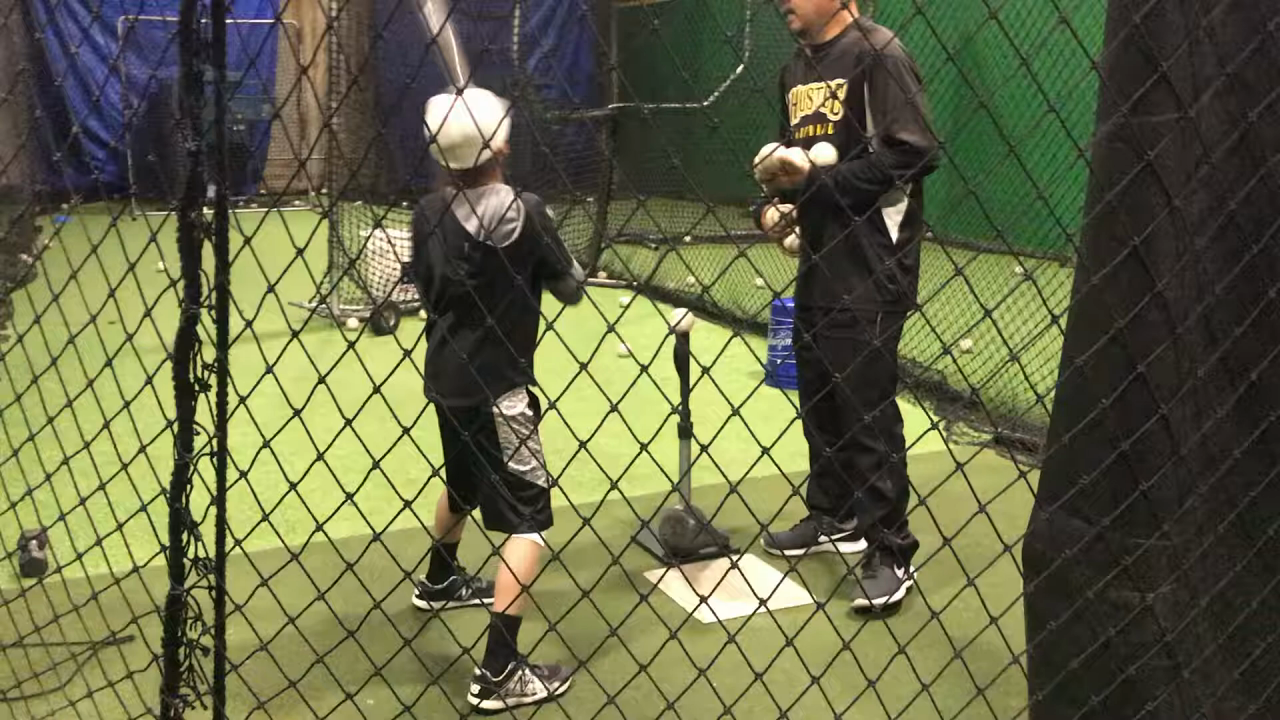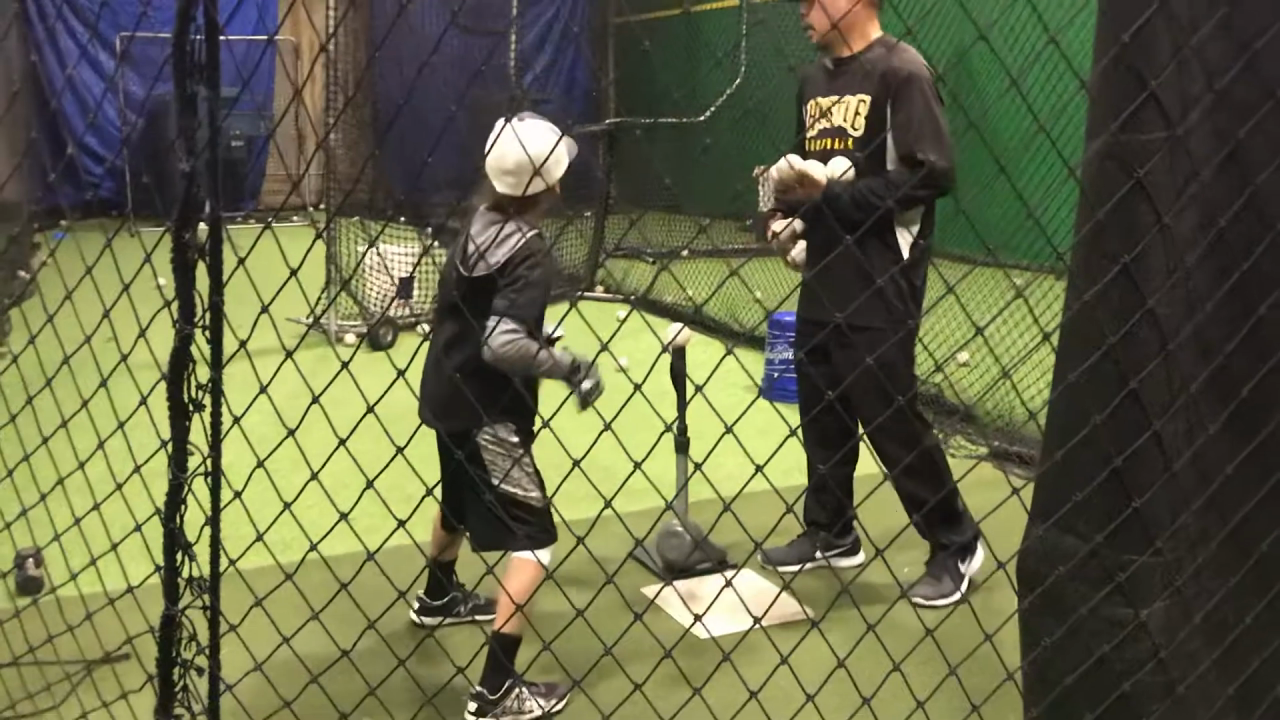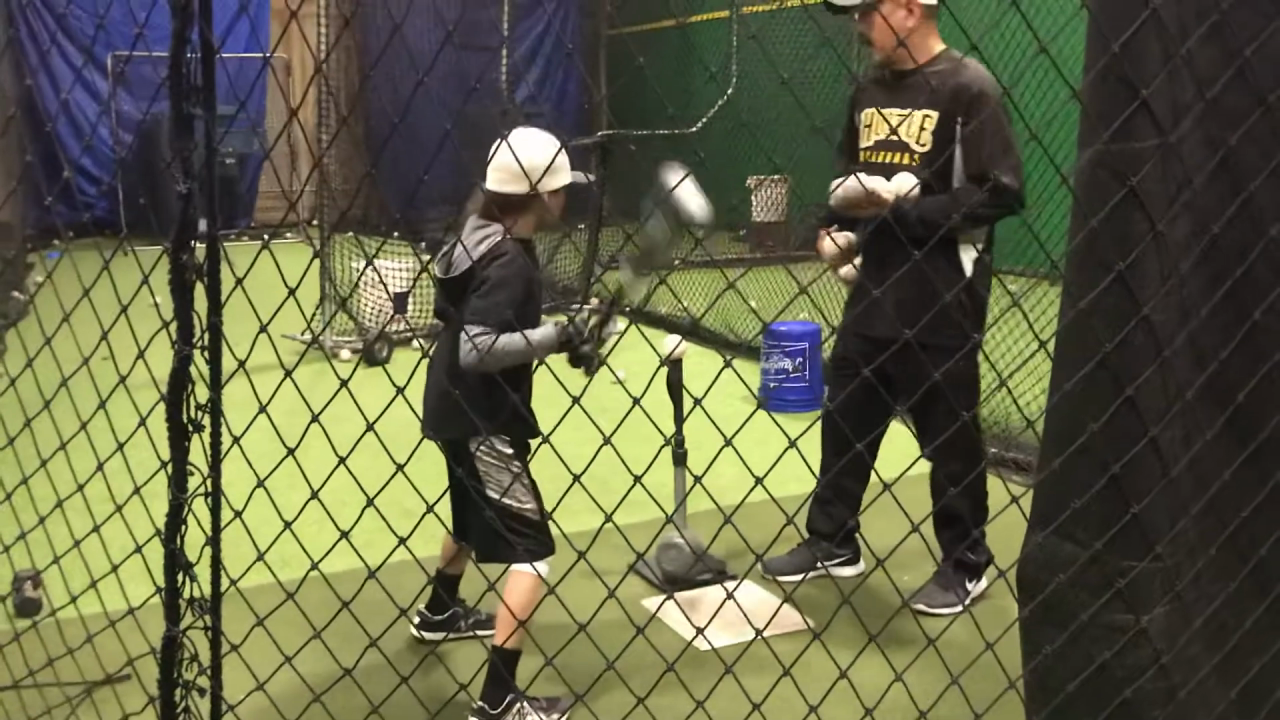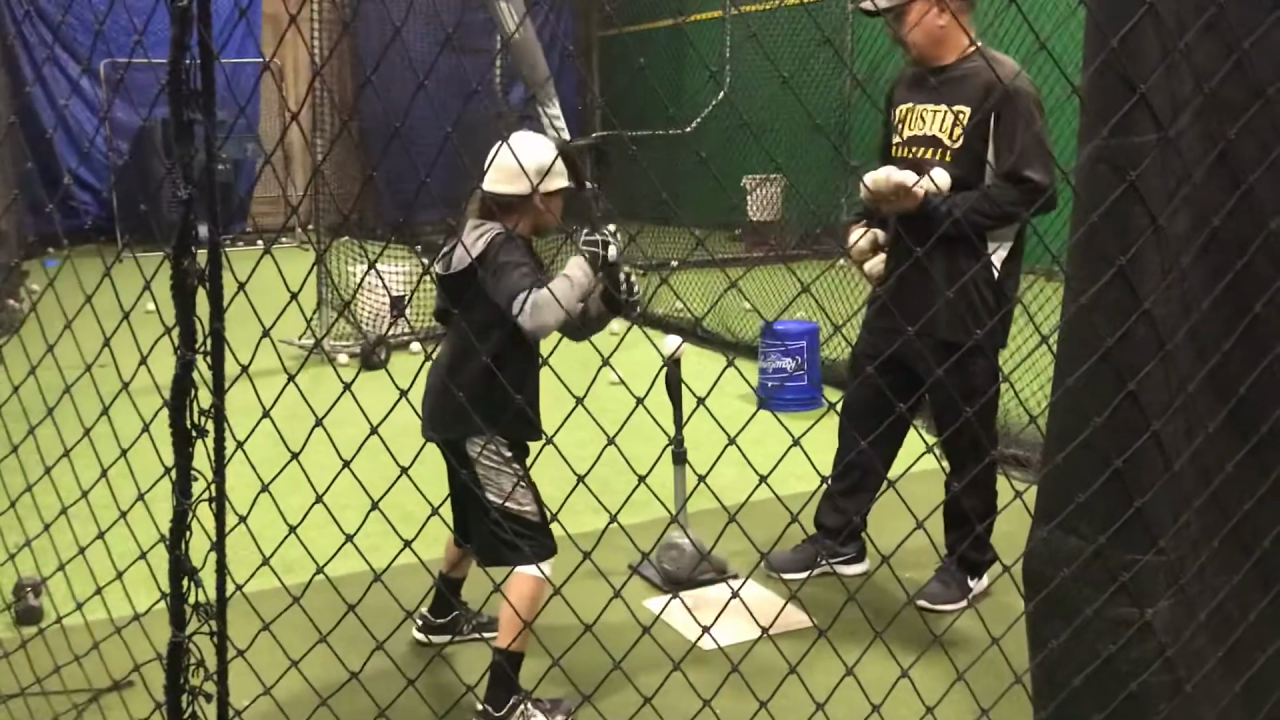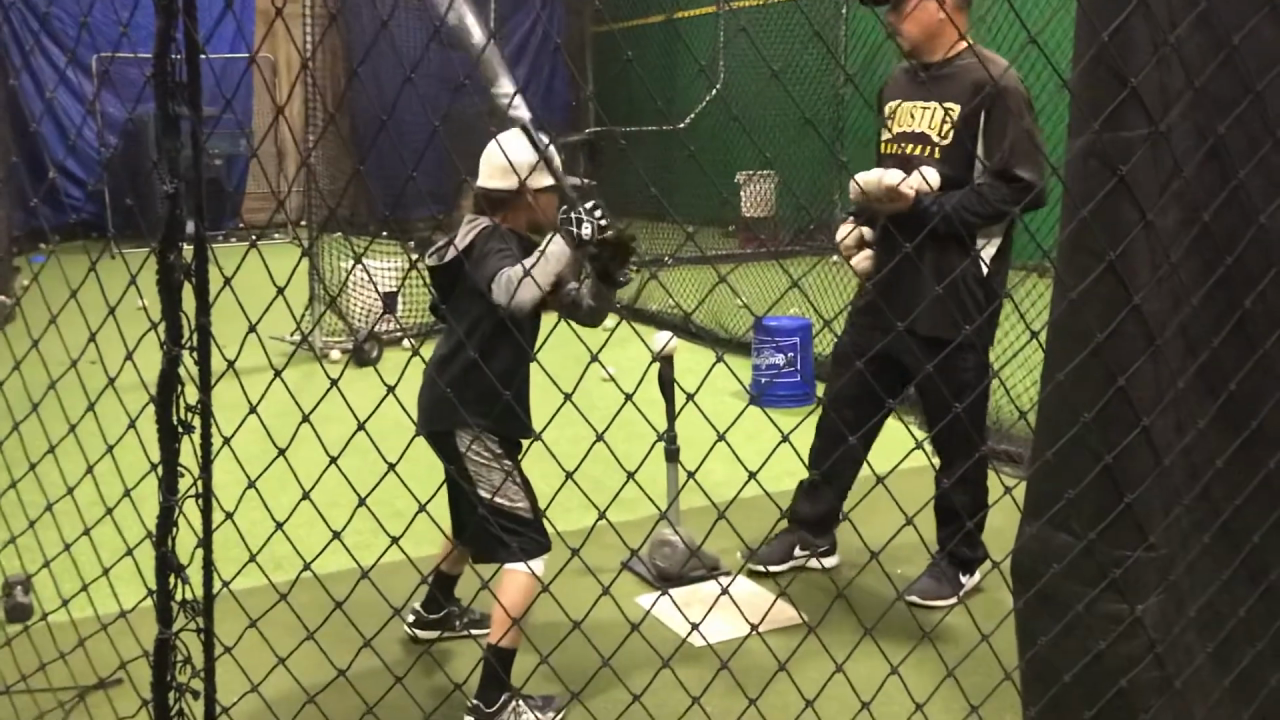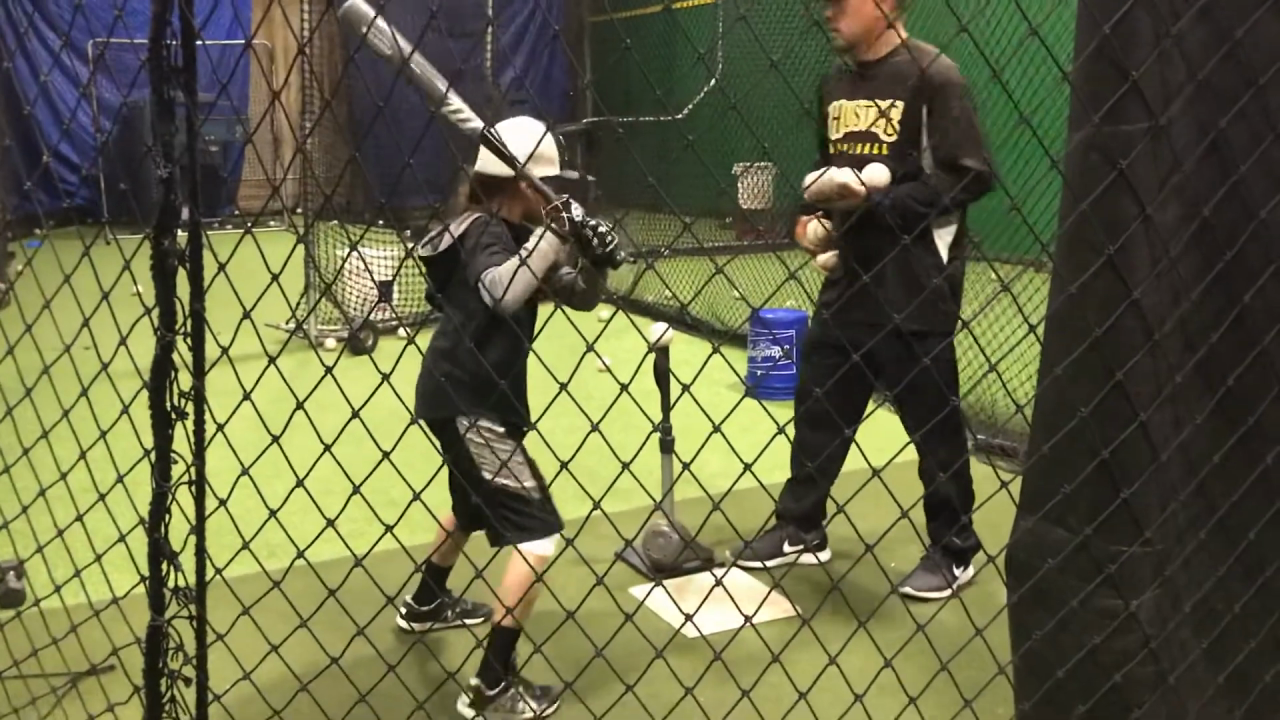
dt=0.4s
person 1, frame 1
left shoulder: (878, 53)
right shoulder: (796, 68)
left elbow: (915, 153)
left wrist: (816, 179)
right wrist: (775, 201)
left hip: (872, 266)
right hip: (819, 260)
left knee: (866, 404)
right knee: (819, 395)
left ankle: (891, 551)
right ankle: (832, 515)
person 1, frame 2
left shoulder: (900, 72)
right shoulder: (815, 78)
left elbow: (931, 175)
left wrist: (832, 196)
right wrist: (789, 211)
left hip: (882, 285)
right hip: (825, 277)
left knee: (893, 418)
right knee: (822, 412)
left ankle: (955, 546)
right ankle: (831, 533)
person 1, frame 3
left shoulder: (968, 87)
right shoulder: (868, 90)
left elbow: (1003, 193)
left wrist: (901, 213)
right wrist: (838, 226)
left hip: (941, 302)
right hip: (873, 295)
left knee: (949, 438)
right knee: (845, 423)
left ankle: (965, 564)
right ankle: (832, 542)
person 1, frame 4
left shoulder: (1002, 84)
right shoulder: (904, 84)
left elbow: (1033, 191)
left wrist: (931, 208)
right wrist: (870, 223)
left hip: (965, 301)
right hip: (897, 290)
left knee: (964, 436)
right knee: (862, 417)
left ankle: (969, 562)
right ankle: (838, 540)
person 1, frame 5
left shoulder: (991, 82)
right shoulder: (897, 80)
left elbow: (1023, 189)
left wrist: (923, 207)
right wrist: (860, 219)
left hip: (955, 295)
right hip: (885, 285)
left knee: (955, 433)
right knee: (844, 413)
left ankle: (960, 557)
right ankle: (811, 533)
person 1, frame 6
left shoulder: (930, 75)
right shoulder: (836, 80)
left elbow: (972, 177)
left wrist: (874, 202)
right wrist: (812, 212)
left hip: (916, 283)
right hip: (848, 277)
left knee: (932, 421)
right knee: (819, 405)
left ankle: (953, 548)
right ankle: (800, 529)
person 2, frame 1
left shoulder: (430, 211)
right shoulder: (525, 212)
right elbow: (572, 286)
left hip: (448, 373)
right hip: (496, 384)
left knee: (464, 481)
right knee: (527, 519)
left ankle: (440, 579)
right ankle: (498, 670)
person 2, frame 2
left shoulder: (483, 222)
right shoulder: (529, 254)
right elbow: (503, 346)
left wrist: (542, 347)
right wrist: (569, 367)
left hip: (450, 390)
right hip: (484, 405)
left knee: (463, 500)
right knee: (532, 539)
left ankle: (437, 596)
person 2, frame 3
left shoulder: (488, 240)
right shoulder: (506, 259)
right elbow: (480, 350)
left wrist: (566, 336)
right wrist: (557, 336)
left hip: (461, 408)
right hip: (481, 417)
left knee: (475, 517)
right knee: (530, 551)
left ankle: (439, 610)
person 2, frame 4
left shoulder: (500, 245)
right shoulder: (501, 250)
left elbow: (576, 325)
right elbow: (538, 317)
left wrist: (608, 293)
right wrist: (587, 260)
left hip: (466, 409)
right hip: (477, 418)
left knee: (478, 519)
right knee: (532, 552)
left ankle: (441, 615)
person 2, frame 5
left shoulder: (522, 246)
right shoulder: (489, 242)
left elbow: (588, 312)
right elbow: (517, 294)
left wrist: (607, 271)
right wrist: (566, 243)
left hip: (471, 408)
right hip: (467, 415)
left knee: (479, 515)
right knee: (526, 550)
left ankle: (434, 611)
person 2, frame 6
left shoulder: (513, 233)
right shoulder: (482, 233)
left elbow: (580, 297)
right elbow: (504, 293)
left wrist: (593, 256)
right wrist: (554, 235)
left hip: (467, 396)
right hip: (468, 403)
left knee: (475, 499)
right knee: (537, 532)
left ankle: (426, 601)
